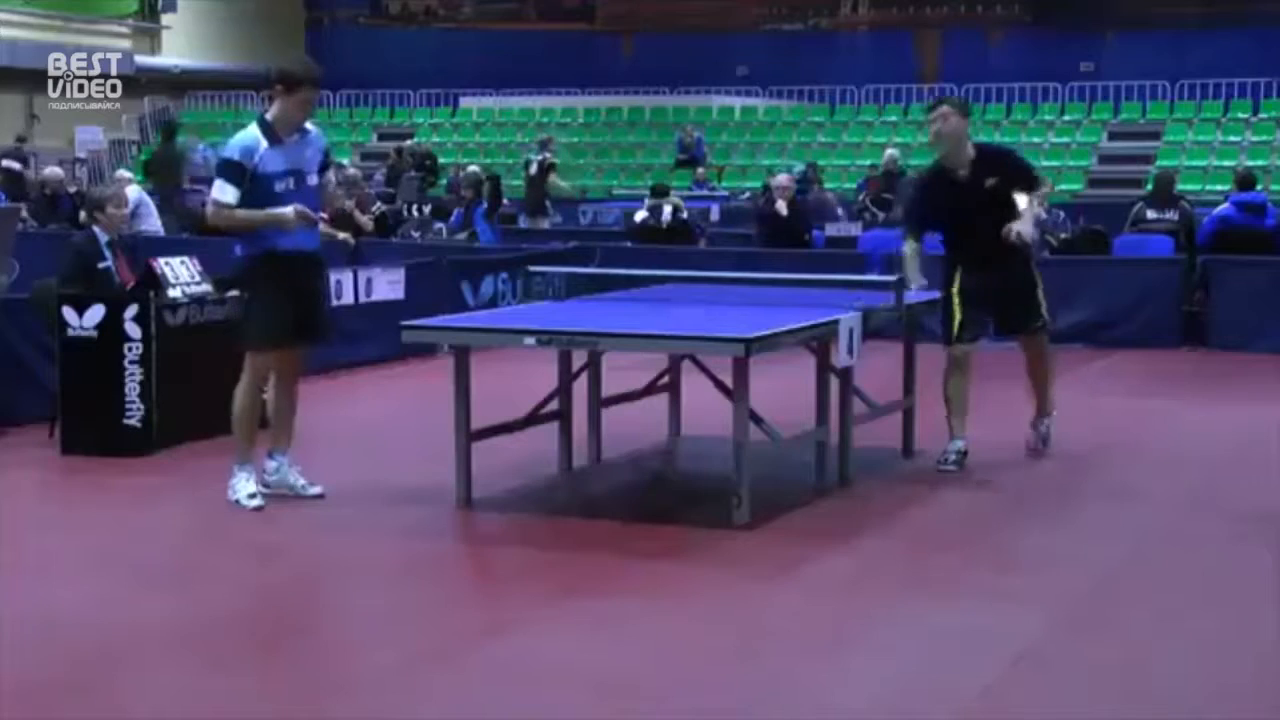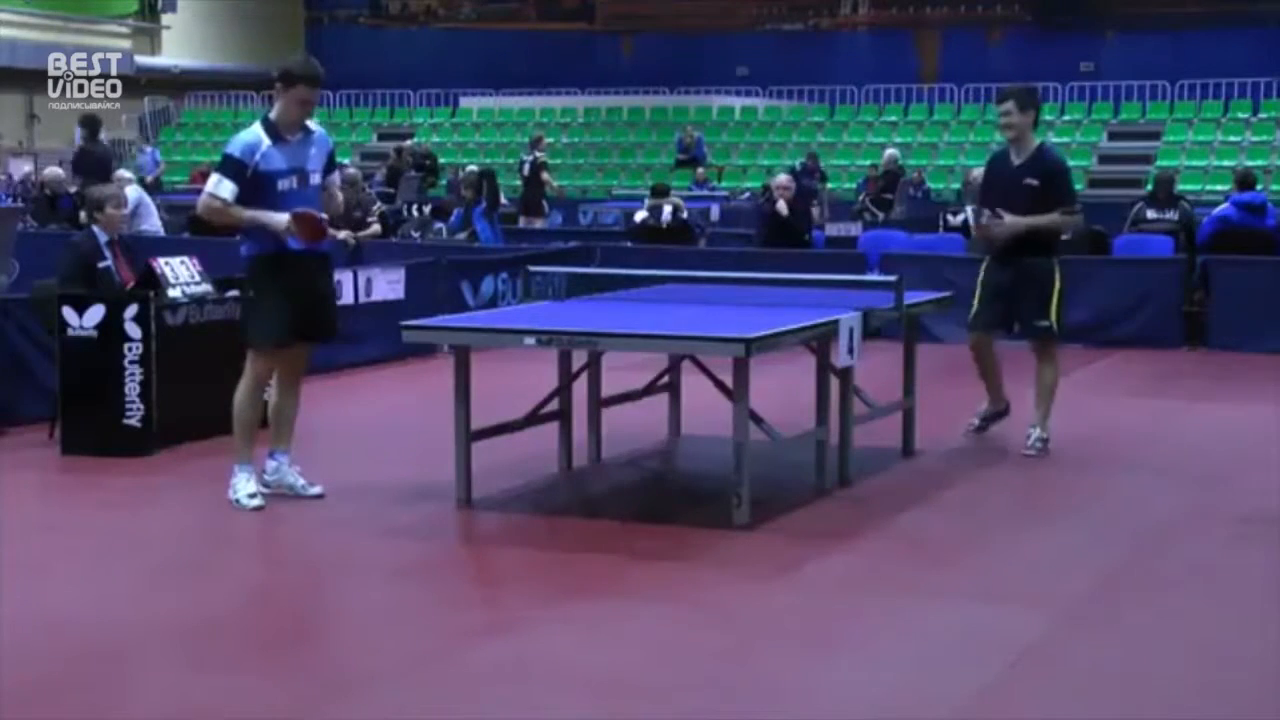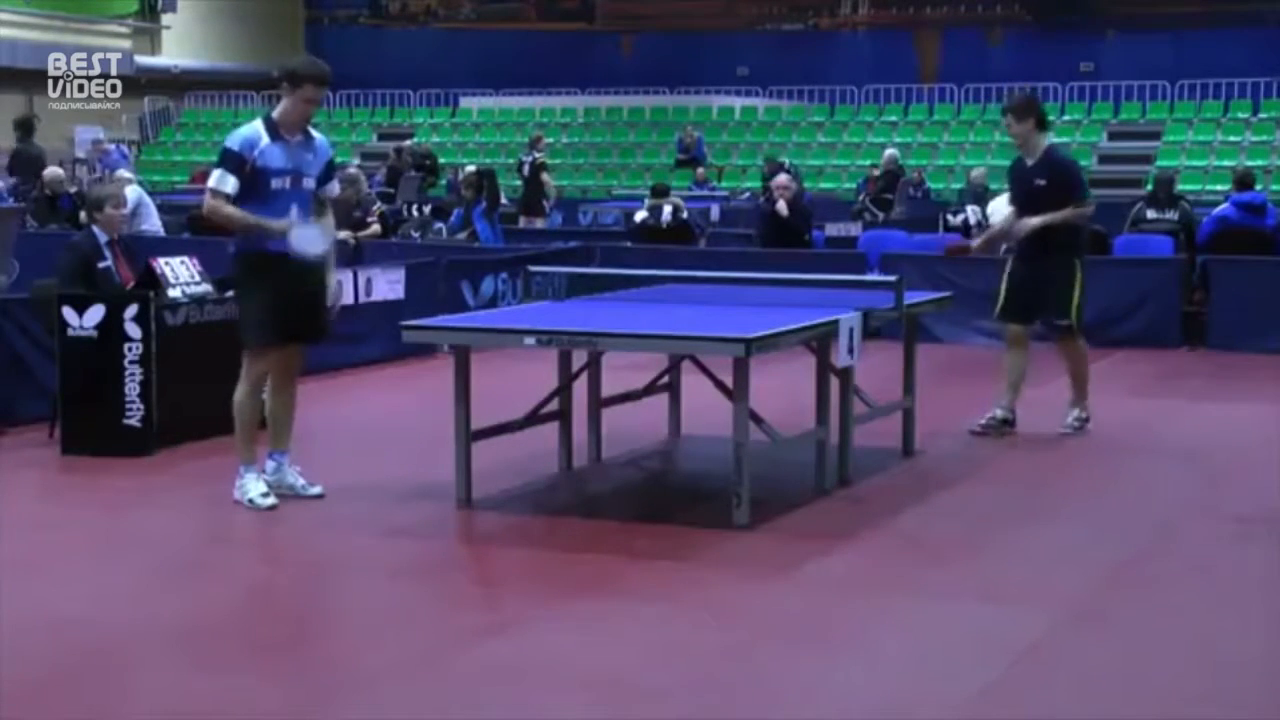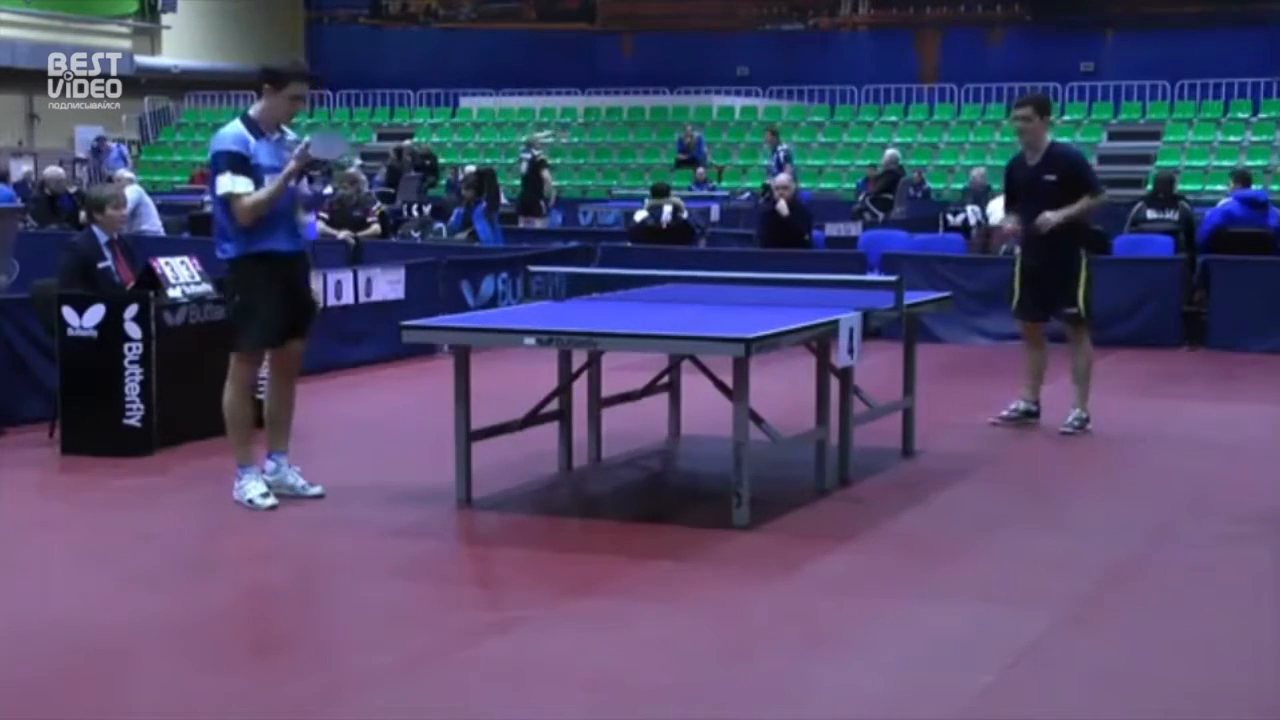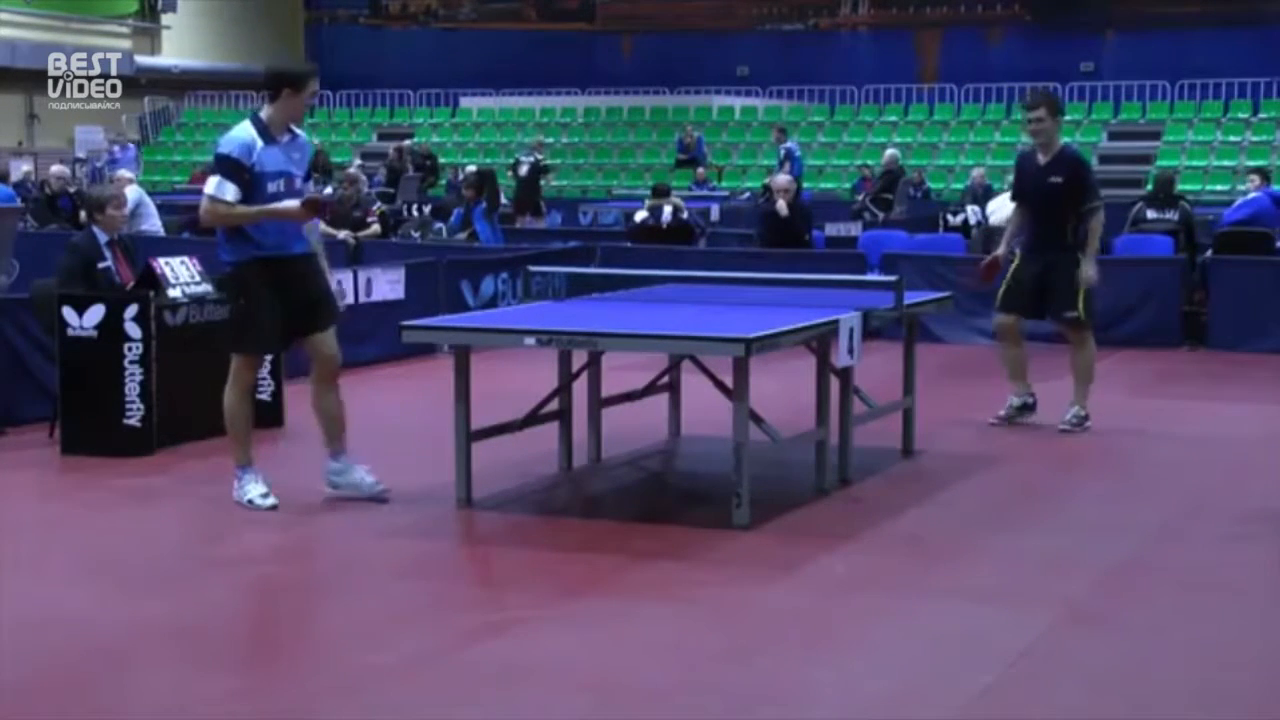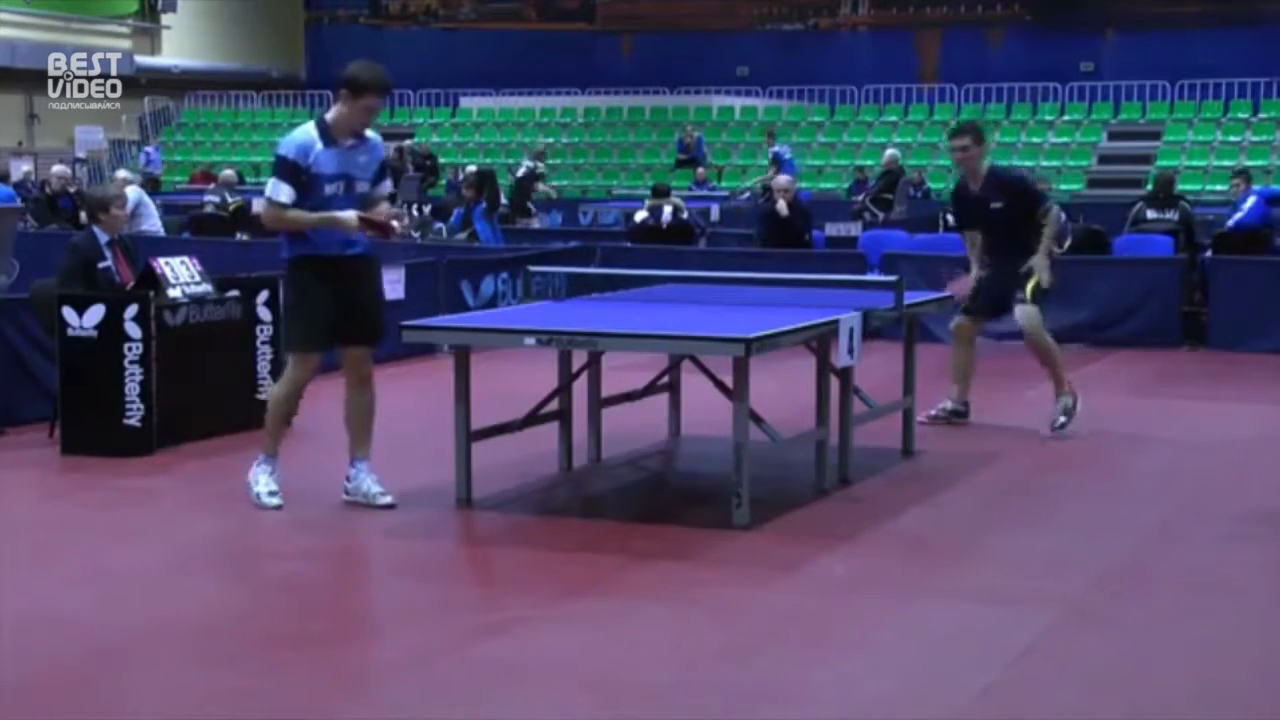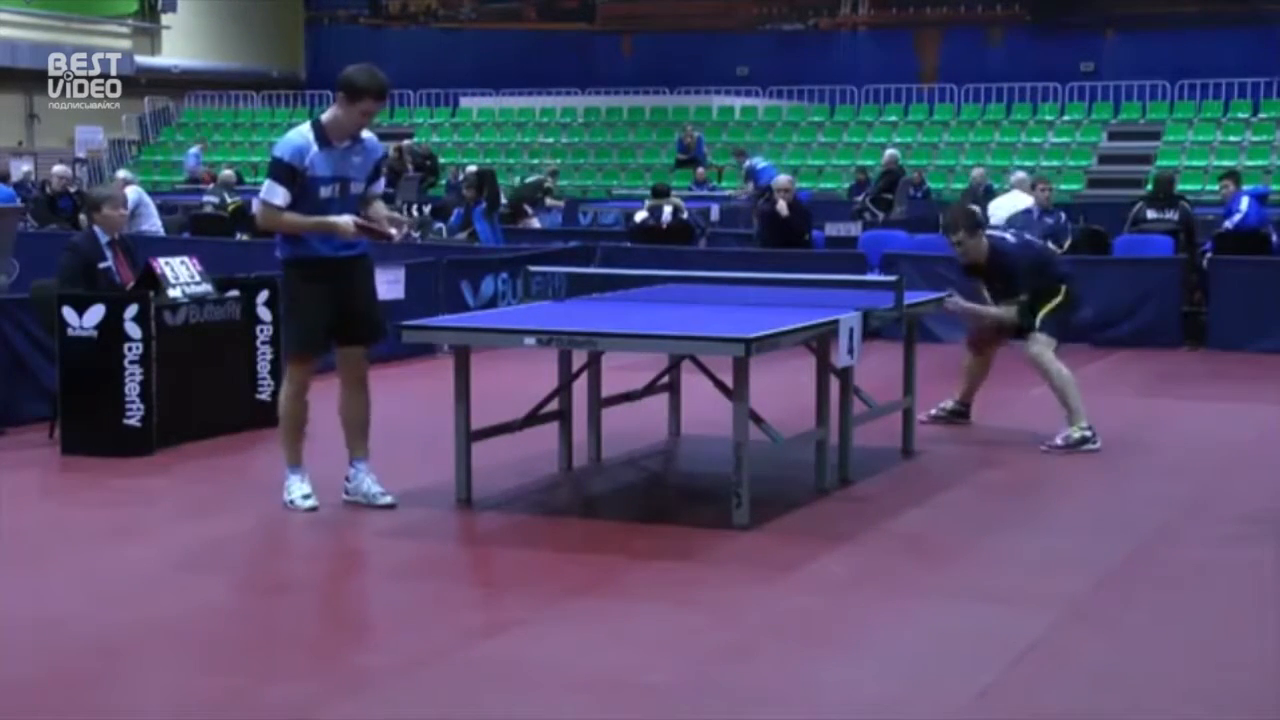
dt=0.7s
person 1, frame 1
left shoulder: (315, 139)
right shoulder: (245, 146)
right elbow: (216, 213)
right wrist: (273, 215)
left hip: (307, 264)
right hip: (267, 267)
left knee: (291, 369)
right knee: (259, 369)
left ankle: (278, 466)
right ankle: (242, 472)
person 1, frame 2
left shoulder: (321, 140)
right shoulder: (249, 144)
right elbow: (208, 206)
left wrist: (333, 203)
right wrist: (264, 218)
left hip: (313, 264)
right hip: (270, 267)
left knee: (294, 369)
right knee: (260, 368)
left ankle: (278, 465)
right ankle: (242, 472)
person 1, frame 3
left shoulder: (320, 147)
right shoulder: (246, 141)
right elbow: (213, 205)
left wrist: (328, 270)
right wrist: (272, 228)
left hip: (302, 269)
right hip: (261, 267)
left knee: (289, 370)
right knee: (257, 369)
left ankle: (279, 466)
right ankle: (248, 473)
person 1, frame 4
left shoulder: (289, 140)
right shoulder: (232, 141)
right elbow: (245, 212)
left wrist: (306, 267)
right wrist: (288, 174)
left hip: (290, 263)
right hip: (251, 267)
left knee: (287, 367)
right knee: (245, 370)
left ankle: (278, 465)
right ankle: (245, 474)
person 1, frame 5
left shoulder: (301, 143)
right shoulder: (238, 144)
right elbow: (210, 212)
left wrist: (321, 263)
right wrist: (276, 210)
left hip: (297, 263)
right hip: (254, 270)
left knee: (329, 362)
right knee: (245, 373)
left ankle: (340, 466)
right ankle: (244, 475)
person 1, frame 6
left shoulder: (375, 147)
right shoulder: (299, 145)
right elbow: (271, 215)
left wrist: (387, 219)
right wrist: (332, 219)
left hip: (358, 265)
right hip: (310, 266)
left knee: (361, 371)
right knee: (301, 371)
left ankle: (358, 472)
right ankle: (264, 464)
person 1, frame 7
left shoulder: (370, 147)
right shoulder: (294, 147)
right elbow: (266, 216)
left wrist: (382, 218)
right wrist: (329, 223)
left hip: (353, 266)
right hip: (306, 270)
left knee: (356, 372)
right knee: (299, 375)
left ankle: (358, 473)
right ankle: (294, 475)
person 2, frame 1
left shoulder: (999, 159)
right shoulder: (931, 183)
left elbow: (1036, 188)
right elbow: (912, 237)
left wrist: (1027, 219)
right wrist: (914, 278)
left hip: (1013, 264)
right hip: (967, 274)
left knee: (1036, 343)
right knee: (958, 354)
left ankle: (1043, 417)
right ankle: (957, 440)
person 2, frame 2
left shoulder: (1052, 164)
right shoulder: (995, 163)
left elbow: (1072, 219)
left wrist: (1022, 224)
right wrist: (984, 225)
left hip: (1038, 266)
right hip: (998, 265)
left knee: (1043, 346)
right knee: (979, 339)
left ankle: (1040, 428)
right ankle: (996, 403)
person 2, frame 3
left shoulder: (1062, 164)
right shoulder: (1017, 167)
left elbow: (1085, 210)
left wrist: (1040, 222)
right wrist: (985, 237)
left hip: (1060, 263)
right hip: (1024, 261)
left knee: (1068, 337)
right knee: (1015, 335)
left ankle: (1080, 408)
right ankle: (1005, 412)
person 2, frame 4
left shoulder: (1068, 158)
right shoulder: (1015, 166)
left elbow: (1098, 197)
left wrist: (1062, 214)
right wrist: (1012, 224)
left hip: (1068, 256)
right hip: (1031, 257)
left knee: (1076, 331)
right knee: (1030, 330)
left ankle: (1080, 410)
right ankle: (1029, 403)
person 2, frame 5
left shoulder: (1074, 162)
right shoulder: (1024, 161)
left elbow: (1094, 213)
left wrist: (1090, 261)
right wrist: (1004, 244)
left hip: (1067, 259)
right hip: (1030, 257)
left knee: (1077, 332)
right knee: (1004, 323)
left ankle: (1079, 408)
right ankle: (1022, 397)
person 2, frame 6
left shoulder: (1009, 180)
right shoulder: (959, 194)
left elbow: (1052, 212)
left wrist: (1042, 255)
right wrist: (975, 268)
left hip: (1028, 262)
right hip: (995, 266)
left knee: (1027, 321)
right knee: (961, 327)
left ankle: (1065, 393)
right ankle: (957, 405)
person 2, frame 7
left shoulder: (1011, 254)
right shoulder: (971, 259)
left elbow: (1013, 313)
right elbow: (991, 284)
left wrist: (968, 309)
right wrist: (984, 307)
left hip: (1054, 292)
right hip: (1018, 296)
left knee: (1037, 351)
right knee: (980, 340)
left ankle: (1082, 430)
right ankle: (961, 405)
